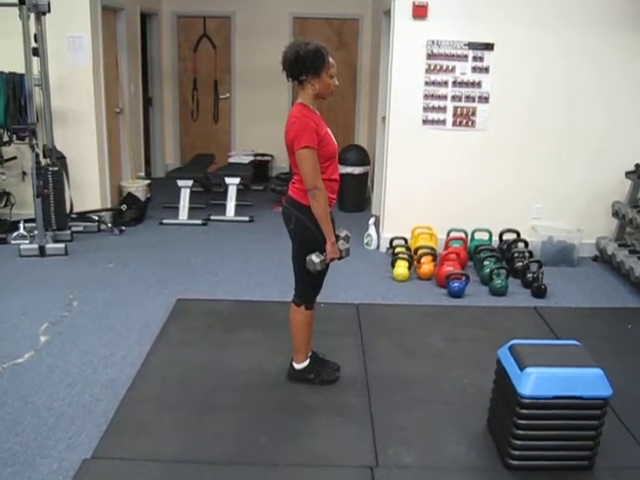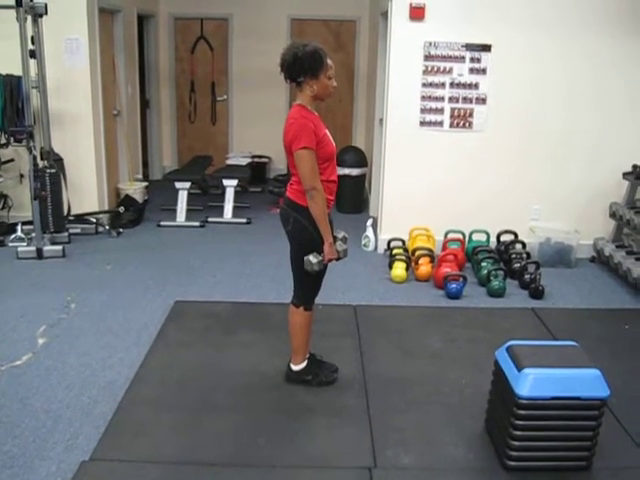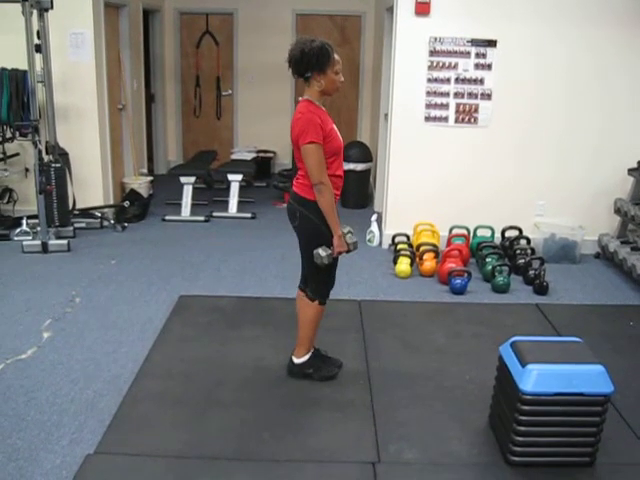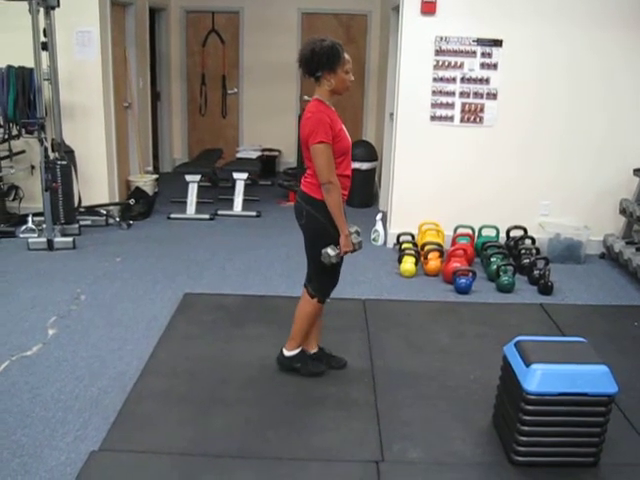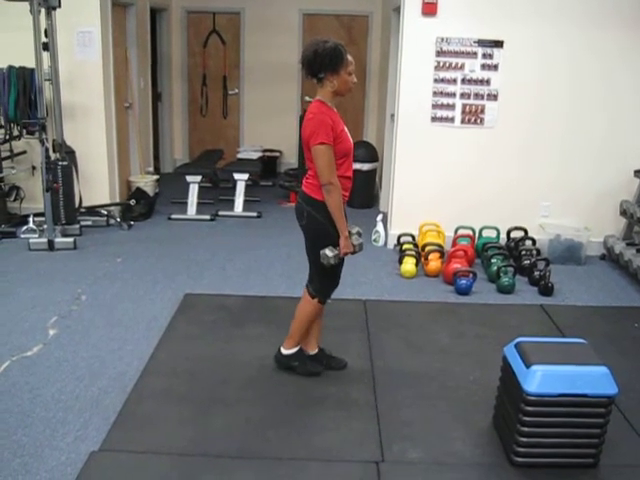
dt=0.4s
person 1, frame 1
left shoulder: (309, 114)
right shoulder: (304, 121)
right elbow: (314, 187)
left wrist: (328, 230)
right wrist: (329, 237)
left hip: (309, 211)
right hip: (307, 214)
left knee: (309, 290)
right knee: (306, 292)
left ankle: (306, 356)
right ankle: (300, 365)
person 1, frame 2
left shoulder: (308, 116)
right shoulder: (302, 122)
right elbow: (312, 188)
left wrist: (326, 230)
right wrist: (327, 238)
left hip: (306, 213)
right hip: (304, 216)
left knee: (308, 291)
right knee: (305, 292)
left ankle: (304, 357)
right ankle: (298, 367)
person 1, frame 3
left shoulder: (314, 110)
right shoulder: (309, 117)
right elbow: (320, 182)
left wrist: (333, 225)
right wrist: (336, 231)
left hip: (310, 206)
right hip: (311, 209)
left knee: (312, 283)
right knee: (320, 285)
left ankle: (308, 351)
right ankle: (300, 360)
person 1, frame 4
left shoulder: (324, 111)
right shoulder: (319, 116)
right elbow: (328, 181)
left wrist: (340, 224)
right wrist: (343, 230)
left hip: (318, 206)
right hip: (318, 208)
left knee: (319, 282)
right knee: (321, 284)
left ankle: (311, 349)
right ankle: (291, 353)
person 1, frame 5
left shoulder: (326, 111)
right shoulder: (321, 117)
right elbow: (329, 182)
left wrist: (341, 226)
right wrist: (343, 232)
left hip: (320, 207)
right hip: (319, 209)
left knee: (321, 283)
right knee: (323, 285)
left ankle: (311, 350)
right ankle: (288, 351)
